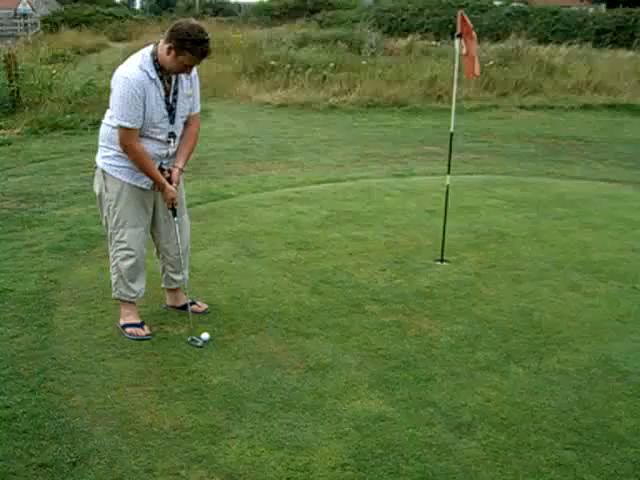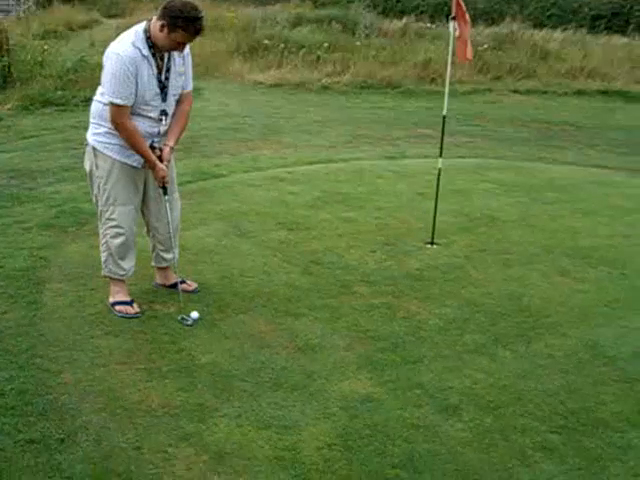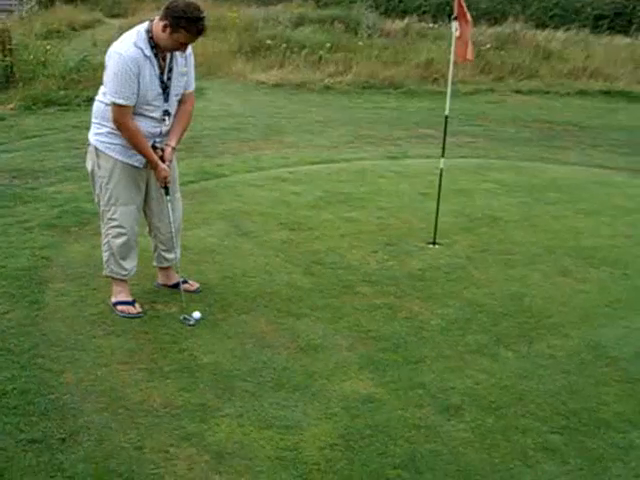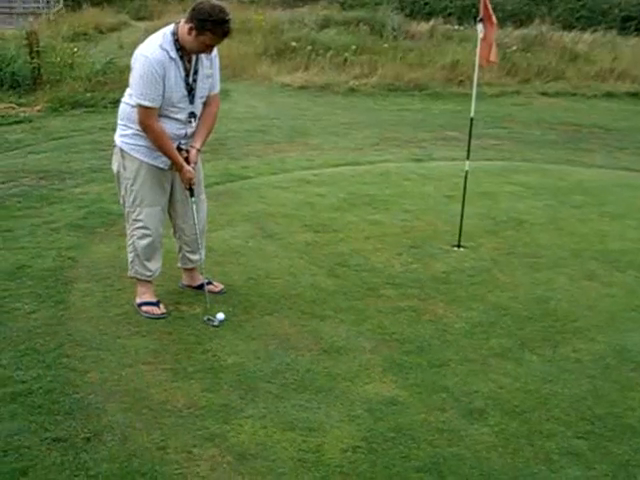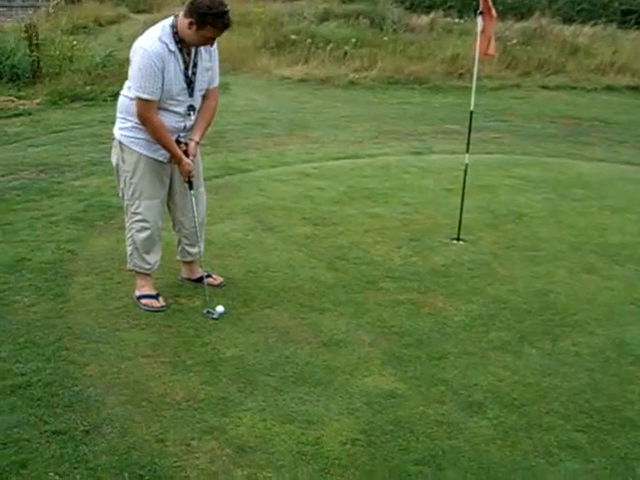
dt=0.1s
person 1, frame 1
left shoulder: (187, 72)
right shoulder: (132, 77)
left elbow: (192, 123)
right elbow: (128, 143)
left wrist: (177, 168)
right wrist: (161, 184)
left hip: (165, 168)
right hip: (125, 170)
left knee: (175, 235)
right knee: (129, 242)
left ankle: (174, 294)
right ankle: (128, 310)
person 1, frame 2
left shoulder: (179, 49)
right shoulder: (124, 54)
left elbow: (184, 101)
right elbow: (120, 120)
left wrist: (168, 146)
right wrist: (152, 162)
left hip: (157, 145)
right hip: (116, 147)
left knee: (166, 213)
right knee: (119, 220)
left ankle: (164, 272)
right ankle: (117, 288)
person 1, frame 3
left shoulder: (182, 50)
right shoulder: (126, 54)
left elbow: (186, 101)
right elbow: (122, 120)
left wrist: (170, 146)
right wrist: (154, 163)
left hip: (159, 145)
right hip: (118, 147)
left knee: (168, 213)
right knee: (121, 220)
left ankle: (166, 272)
right ankle: (119, 287)
person 1, frame 4
left shoulder: (207, 52)
right shoulder: (152, 56)
left elbow: (211, 103)
right elbow: (147, 122)
left wrist: (195, 148)
right wrist: (179, 165)
left hip: (184, 147)
right hip: (143, 148)
left knee: (192, 214)
right knee: (146, 221)
left ankle: (191, 274)
right ankle: (144, 288)
person 1, frame 5
left shoulder: (207, 45)
right shoulder: (151, 49)
left elbow: (210, 96)
right elbow: (146, 114)
left wrist: (194, 140)
right wrist: (178, 157)
left hip: (183, 140)
right hip: (142, 141)
left knee: (192, 207)
right knee: (145, 213)
left ankle: (190, 266)
right ankle: (143, 280)
